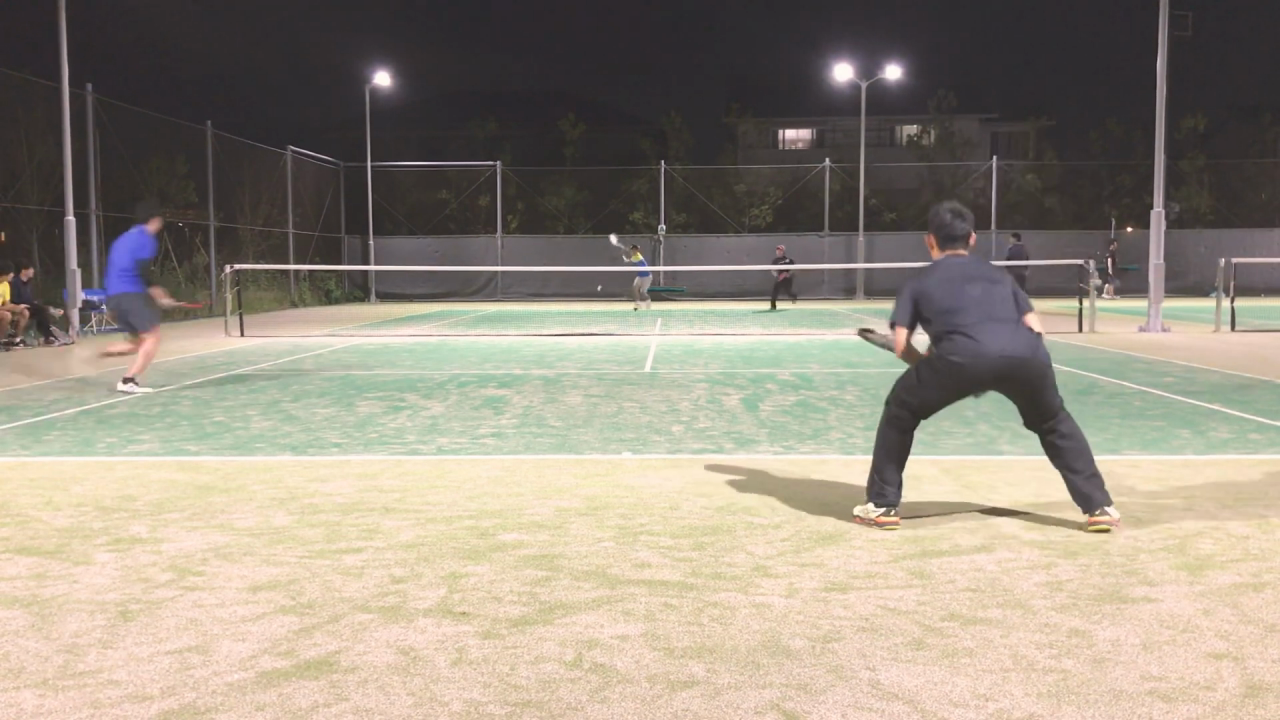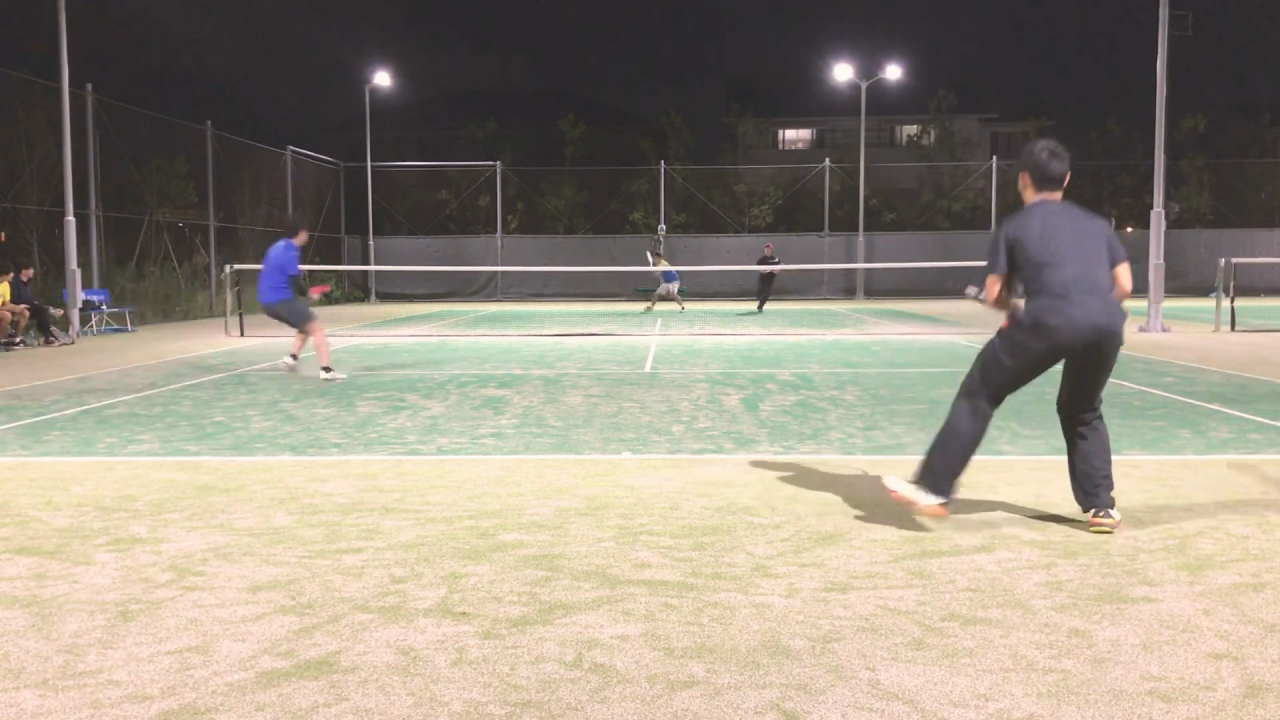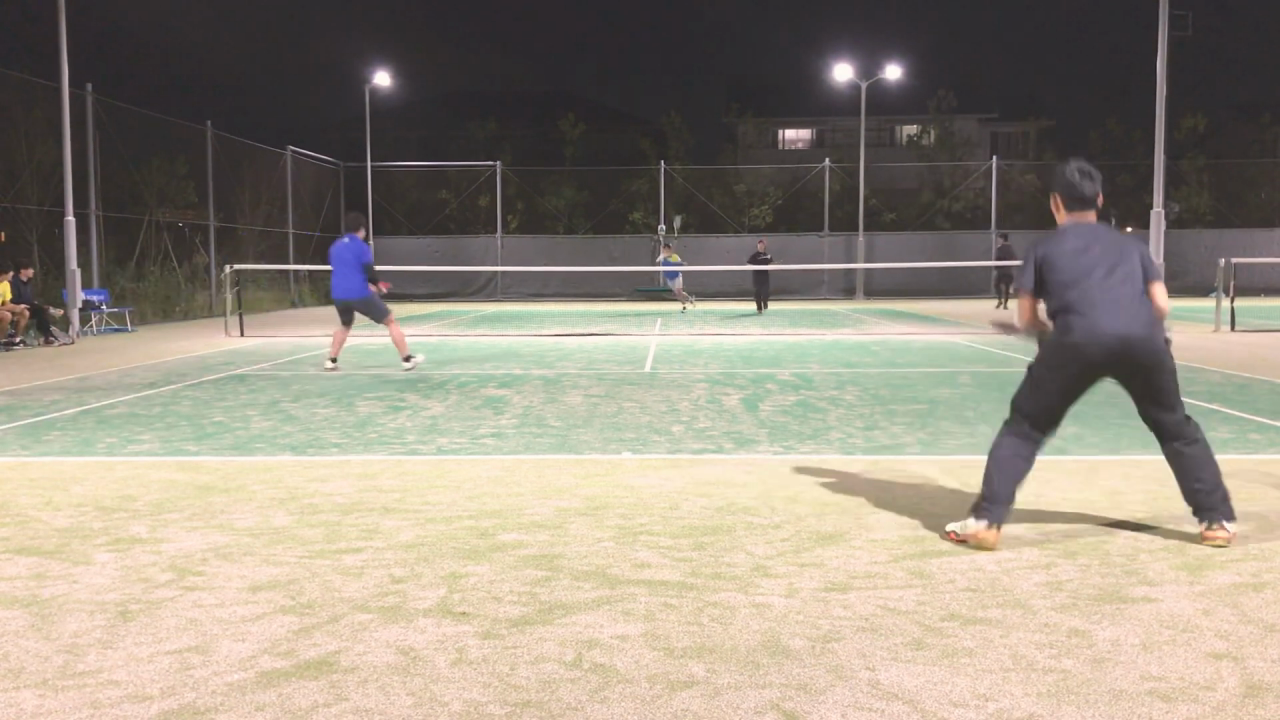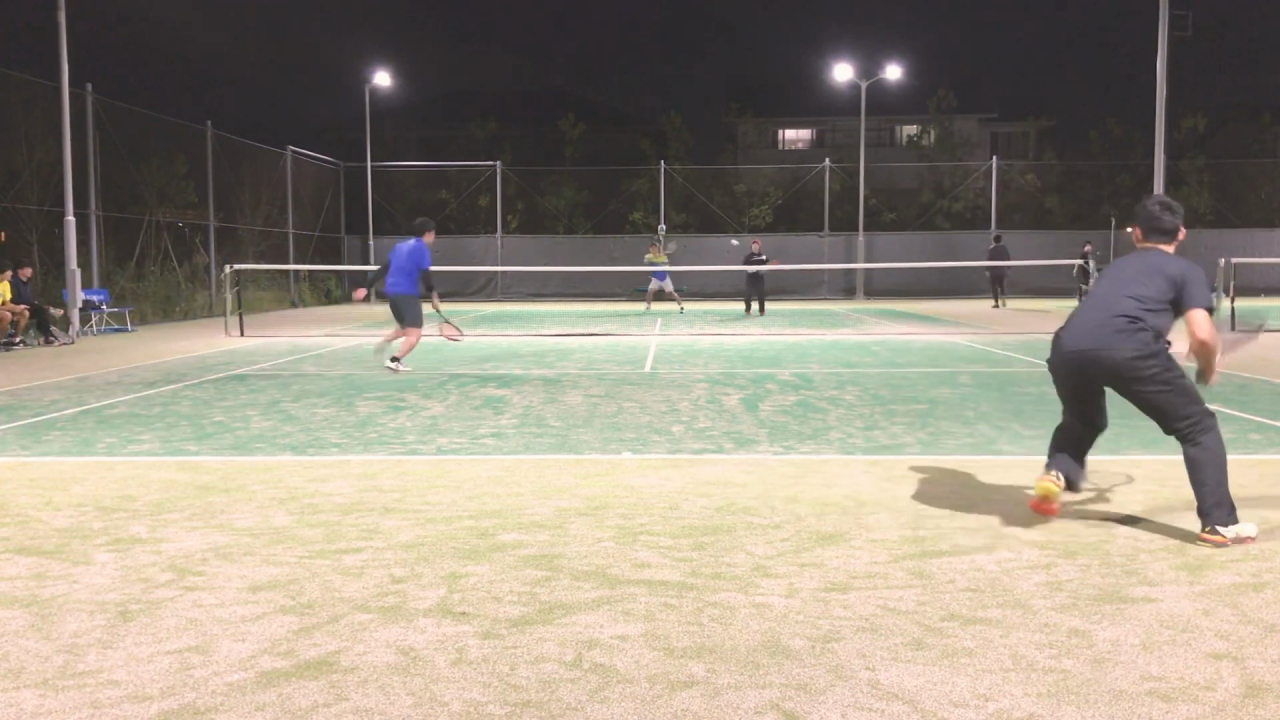
dt=0.4s
person 1, frame 1
left shoulder: (919, 282)
right shoulder: (999, 275)
left elbow: (900, 344)
right elbow: (1036, 329)
left wrist: (924, 366)
left hip: (961, 356)
right hip: (1025, 354)
left knee: (901, 410)
right knee: (1054, 422)
left ankle: (882, 505)
right ankle: (1099, 507)
person 1, frame 2
left shoulder: (1015, 226)
right shoulder: (1098, 224)
left elbow: (993, 295)
right elbow: (1124, 285)
left wrist: (1016, 312)
left hip: (1050, 321)
right hip: (1107, 325)
left knee: (978, 395)
right knee: (1083, 413)
left ankle: (931, 489)
right ankle: (1101, 507)
person 1, frame 3
left shoulder: (1045, 247)
right shoulder: (1130, 244)
left elbow: (1026, 318)
right elbow: (1161, 306)
left wrist: (1052, 338)
left hip: (1078, 339)
right hip: (1141, 338)
left knee: (1023, 428)
right knee: (1176, 427)
left ankle: (986, 519)
right ankle: (1216, 520)
person 1, frame 4
left shoulder: (1119, 266)
right shoulder: (1186, 270)
right elbow: (1202, 335)
right wrist: (1207, 370)
left hip: (1068, 349)
right hip: (1126, 350)
left knee: (1081, 424)
right knee: (1197, 426)
left ankle: (1056, 474)
right ankle: (1219, 522)
person 2, frame 1
left shoulder: (123, 239)
right shoulder: (146, 240)
left elbow: (116, 269)
right elbow: (141, 271)
right wrist: (157, 294)
left hip: (115, 296)
right hip: (130, 294)
left knee: (136, 345)
right knee: (152, 338)
right ankle: (128, 381)
person 2, frame 2
left shoulder: (277, 247)
right shoulder: (290, 254)
right elbow: (296, 285)
left wrist: (303, 293)
right wrist: (308, 294)
left hip: (268, 301)
right hip: (280, 300)
left knee: (305, 327)
right knee: (317, 329)
left ankle: (292, 357)
right ankle: (326, 370)
person 2, frame 3
left shoulder: (334, 248)
right shoulder: (361, 247)
right elbow: (370, 273)
right wrist: (378, 286)
left hip: (339, 296)
right hip: (359, 295)
left knee: (345, 327)
right knee: (392, 323)
left ankle: (331, 360)
right ankle: (406, 359)
person 2, frame 4
left shoulder: (400, 246)
right shoulder: (422, 249)
left elbow: (383, 269)
right elbow: (425, 277)
left wrist: (367, 287)
right wrist: (434, 296)
left hip: (392, 292)
right hip: (407, 294)
left knee: (405, 328)
right knee: (415, 334)
left ankle: (384, 343)
right ankle: (394, 360)
